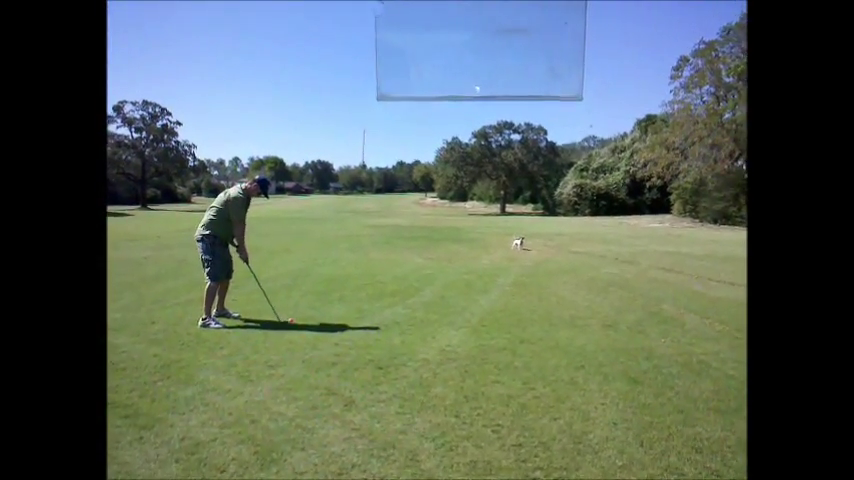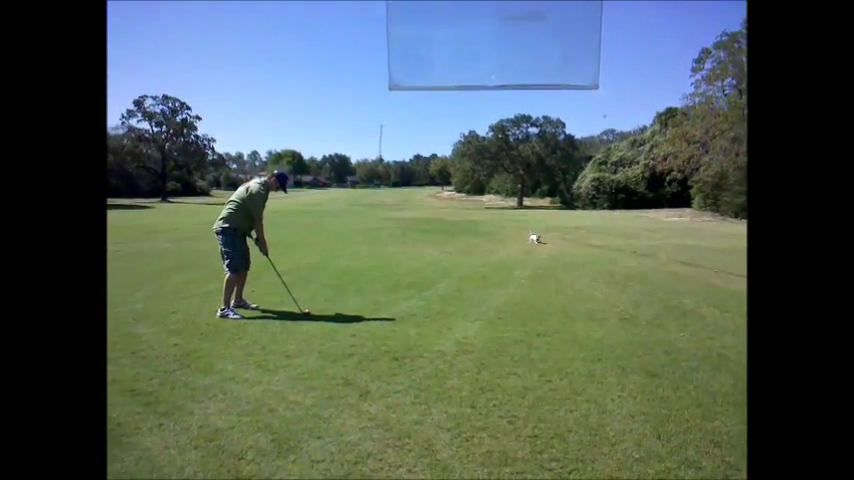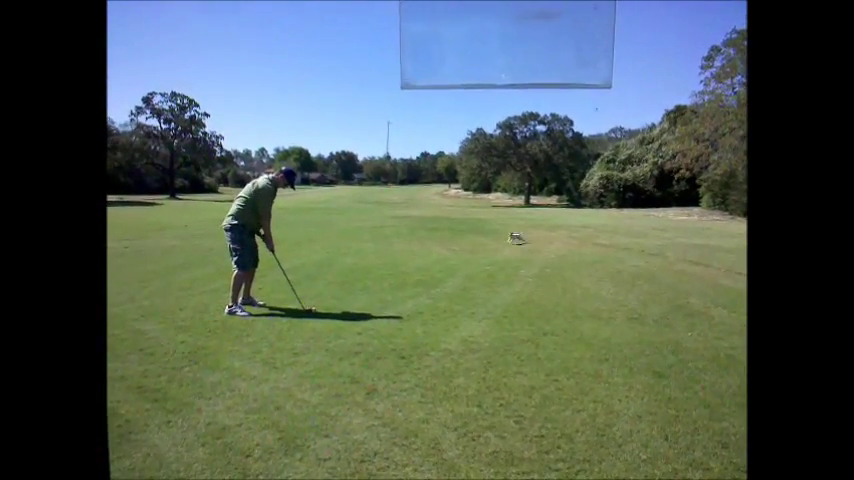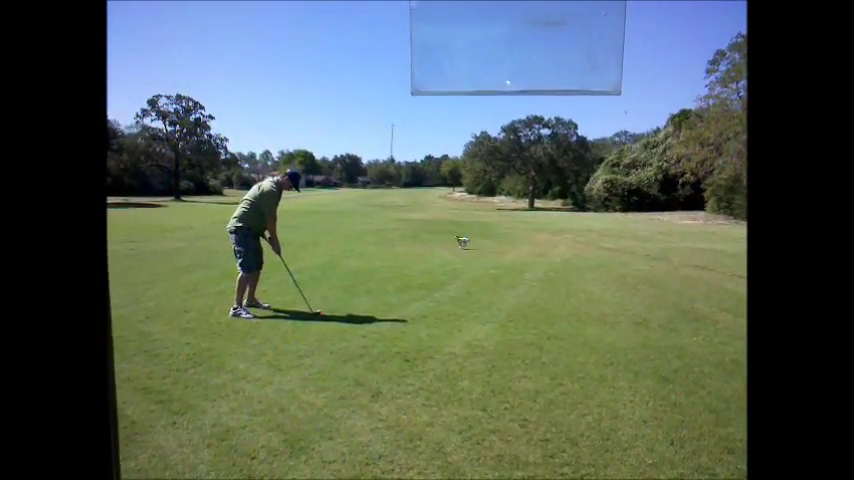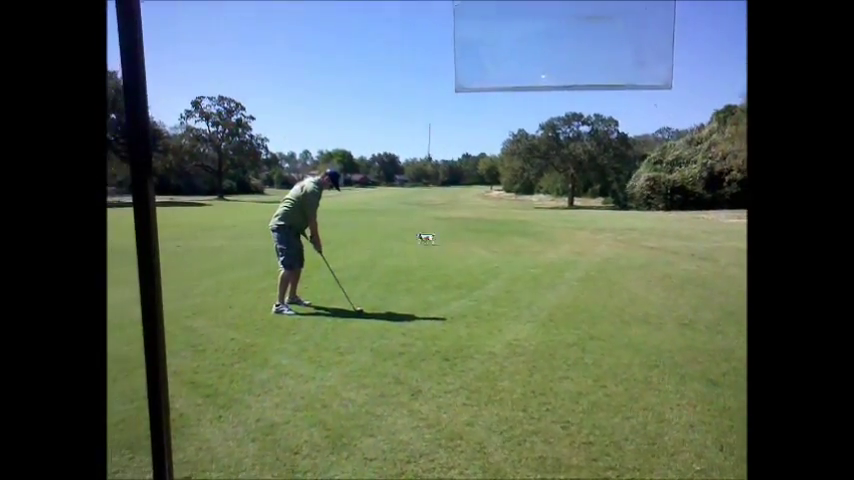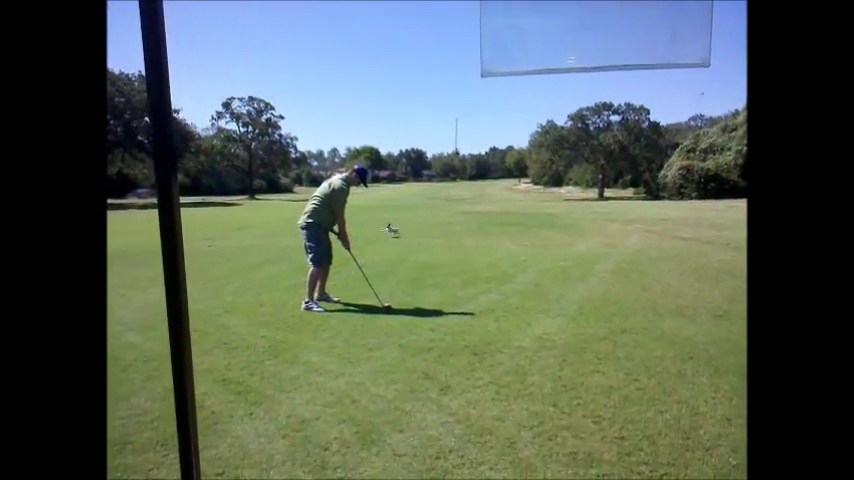
dt=0.5s
person 1, frame 1
left shoulder: (244, 196)
right shoulder: (237, 195)
left elbow: (241, 224)
right elbow: (237, 225)
left wrist: (240, 246)
right wrist: (242, 248)
left hip: (219, 238)
right hip: (209, 237)
left knee: (226, 274)
right knee: (215, 277)
left ankle: (220, 309)
right ankle: (206, 318)
person 1, frame 2
left shoulder: (258, 185)
right shoulder: (258, 191)
left elbow: (255, 218)
right elbow: (258, 220)
left wrist: (258, 238)
right wrist: (262, 242)
left hip: (236, 229)
right hip: (228, 229)
left knee: (243, 266)
right knee: (234, 269)
left ankle: (238, 300)
right ankle: (224, 308)
person 1, frame 3
left shoulder: (269, 185)
right shoulder: (265, 186)
left elbow: (266, 214)
right elbow: (264, 215)
left wrist: (266, 235)
right wrist: (269, 238)
left hip: (246, 227)
right hip: (237, 226)
left knee: (252, 263)
right knee: (242, 266)
left ankle: (245, 297)
right ankle: (232, 305)
person 1, frame 4
left shoulder: (274, 188)
right shoulder: (270, 189)
left elbow: (271, 217)
right elbow: (269, 219)
left wrist: (272, 237)
right wrist: (275, 241)
left hip: (251, 229)
right hip: (242, 229)
left knee: (256, 266)
right knee: (247, 268)
left ankle: (250, 299)
right ankle: (237, 307)
person 1, frame 5
left shoulder: (311, 184)
right shoulder: (312, 189)
left elbow: (309, 217)
right elbow: (312, 219)
left wrist: (312, 236)
right wrist: (316, 240)
left hip: (290, 227)
right hip: (283, 227)
left knee: (297, 263)
right knee: (289, 265)
left ankle: (292, 296)
right ankle: (279, 304)
person 1, frame 6
left shoulder: (338, 181)
right shoulder: (340, 186)
left elbow: (336, 213)
right elbow: (339, 215)
left wrist: (340, 233)
right wrist: (344, 236)
left hip: (318, 224)
right hip: (312, 224)
left knee: (326, 261)
right knee: (317, 263)
left ankle: (321, 293)
right ankle: (308, 301)
